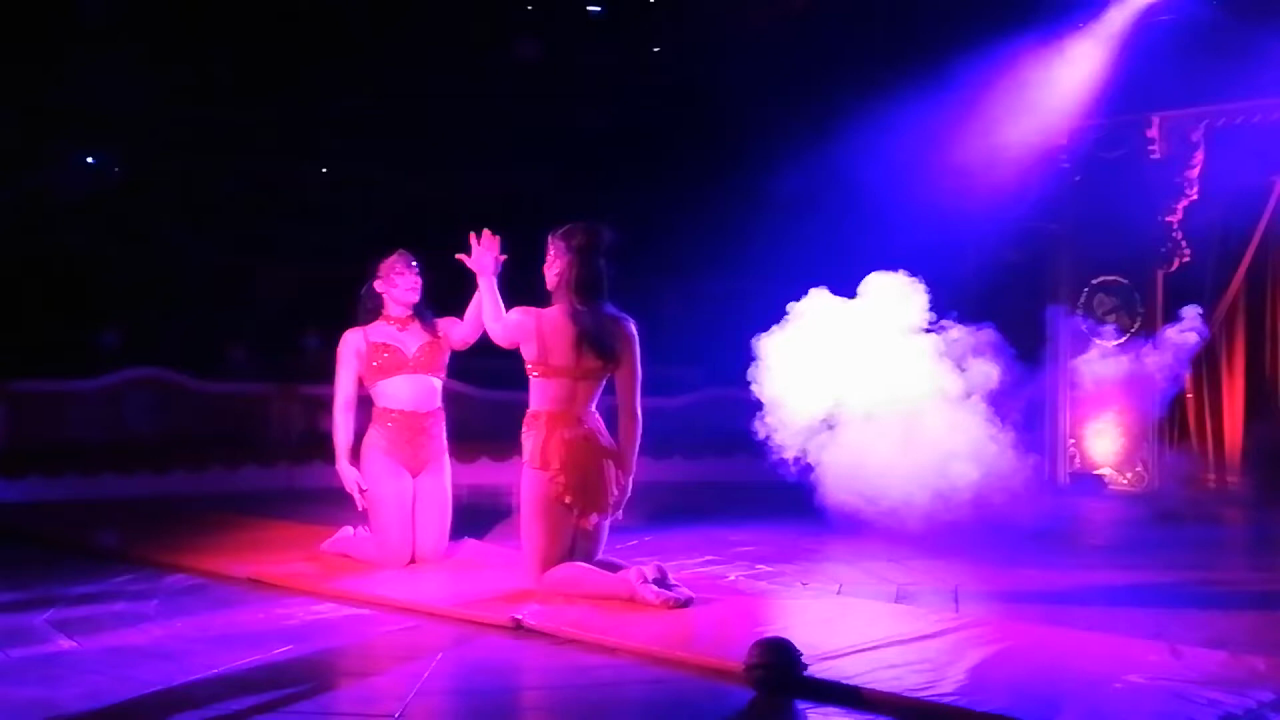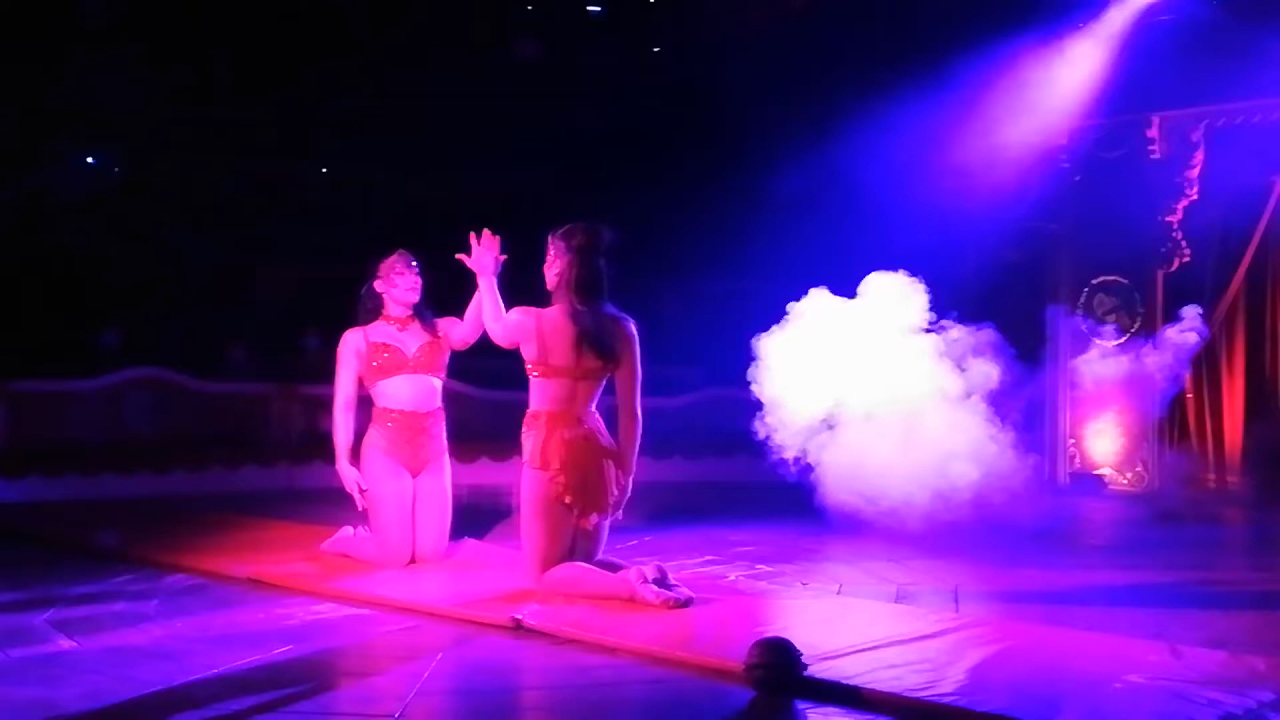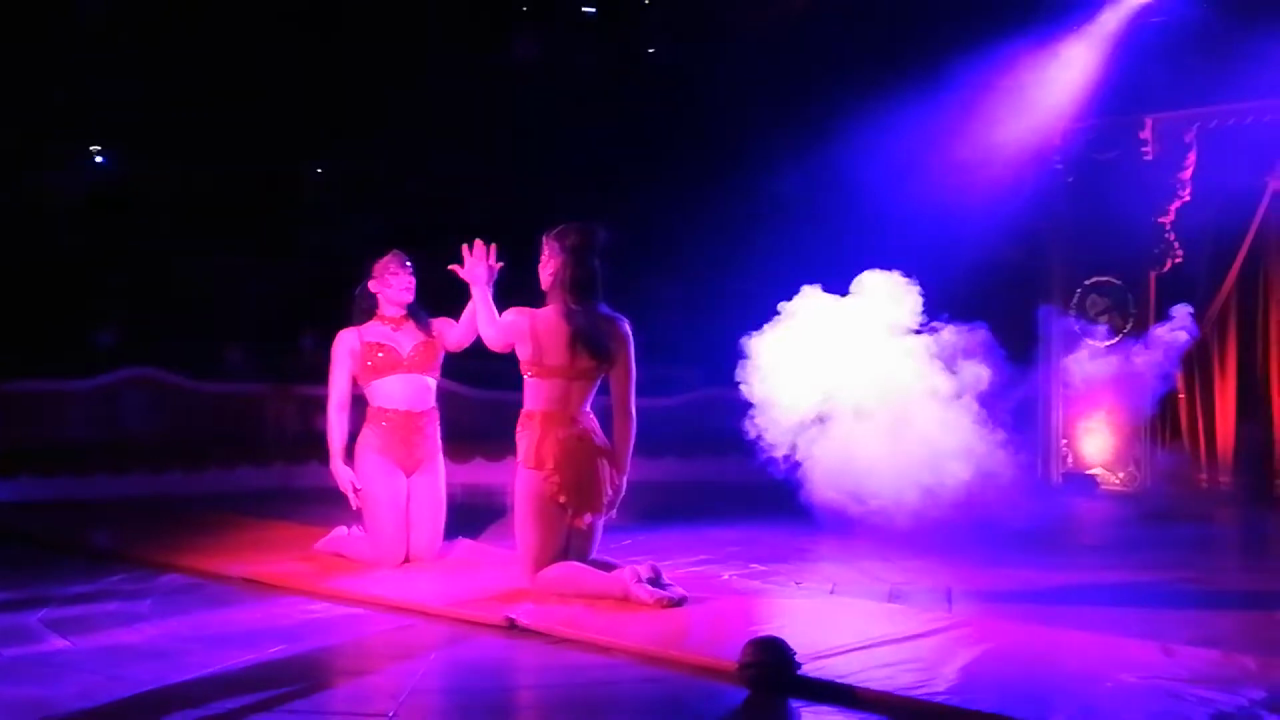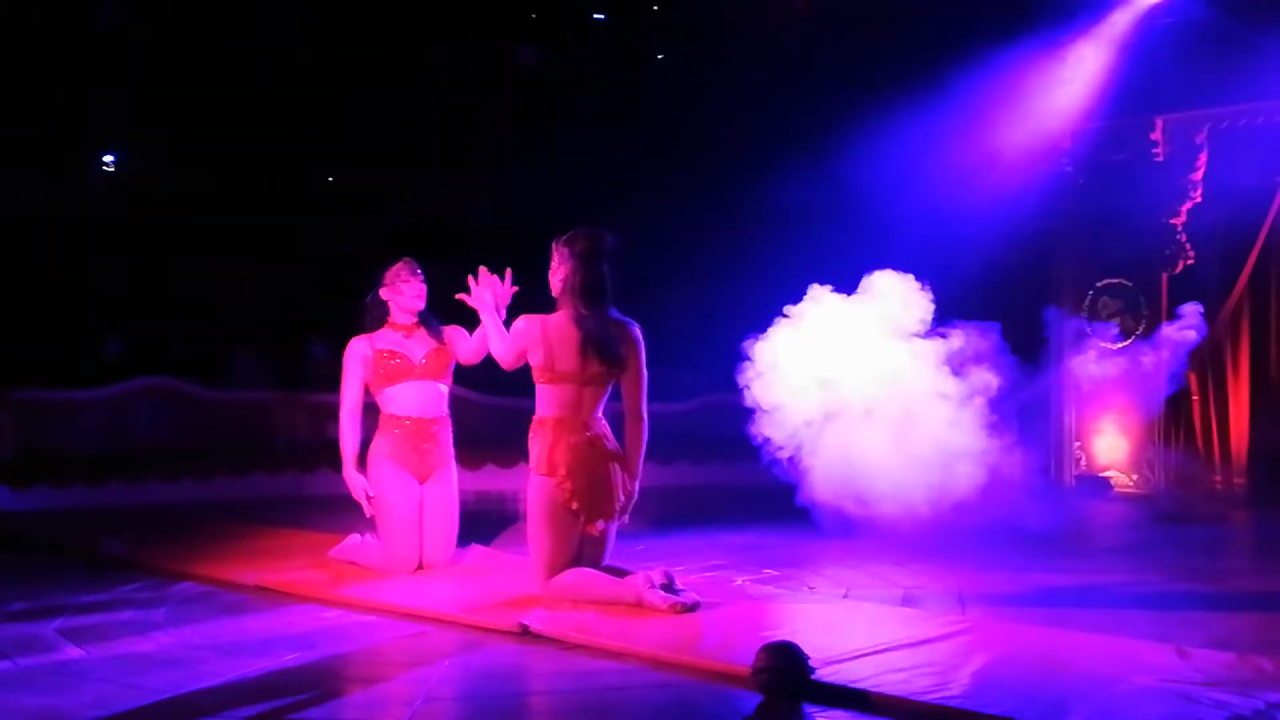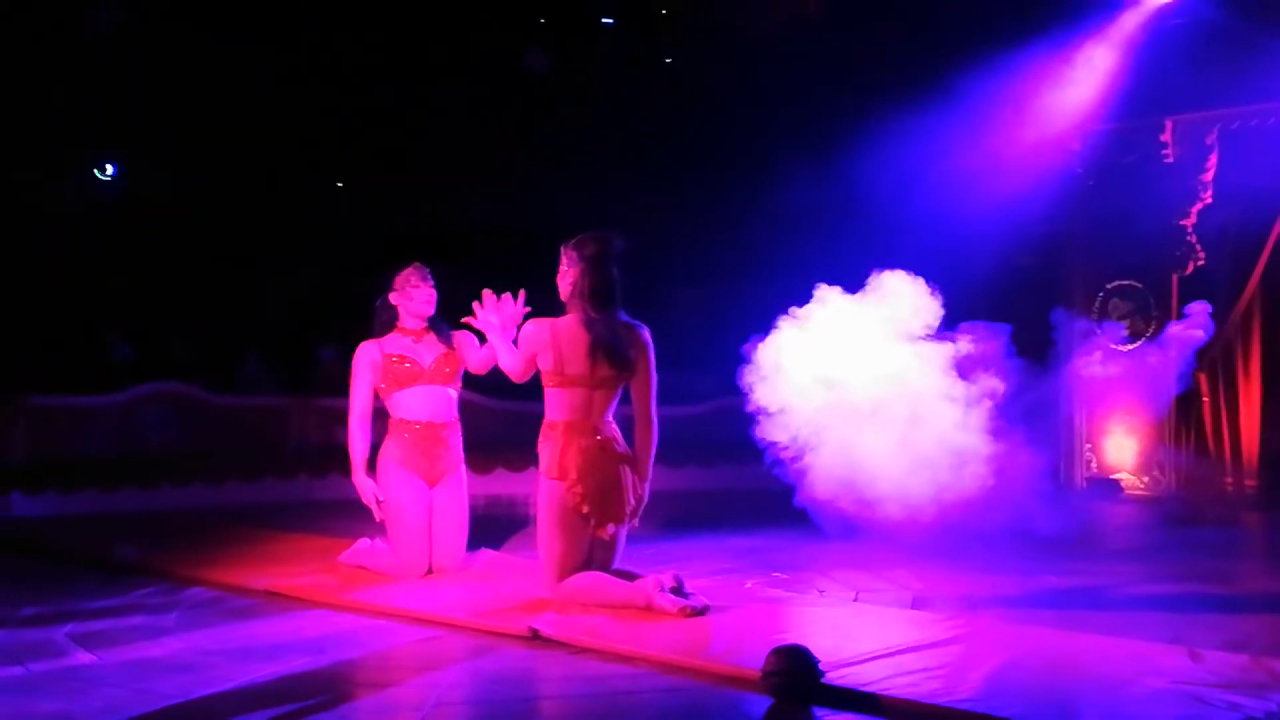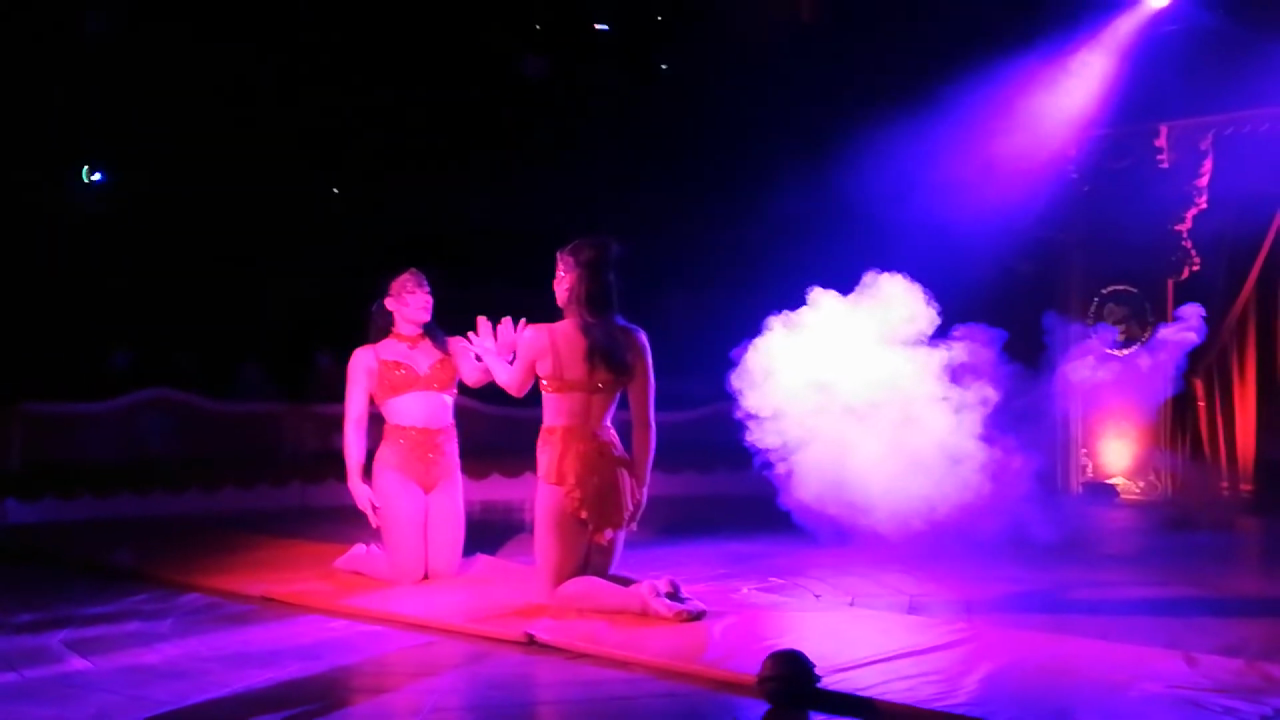
dt=0.2s
person 1, frame 1
left shoulder: (527, 320)
right shoulder: (621, 328)
left elbow: (498, 332)
right elbow: (631, 412)
left wrist: (486, 278)
right wrist: (625, 472)
left hip: (549, 452)
right hip: (597, 452)
left knee: (546, 572)
right knee: (584, 562)
left ankle: (629, 585)
right ankle: (645, 574)
person 1, frame 2
left shoulder: (527, 321)
right shoulder: (620, 328)
left elbow: (498, 332)
right elbow: (631, 413)
left wrist: (486, 277)
right wrist: (625, 473)
left hip: (549, 452)
right hip: (596, 452)
left knee: (546, 572)
right knee: (583, 562)
left ankle: (629, 586)
right ankle: (643, 575)
person 1, frame 3
left shoulder: (520, 321)
right shoulder: (615, 328)
left elbow: (493, 339)
right elbow: (625, 412)
left wrist: (480, 286)
right wrist: (619, 472)
left hip: (544, 452)
right hip: (591, 451)
left knee: (540, 572)
right knee: (578, 562)
left ankle: (622, 583)
right ankle: (636, 574)
person 1, frame 4
left shoulder: (531, 328)
right shoulder: (626, 333)
left elbow: (507, 358)
right elbow: (637, 417)
left wrist: (490, 314)
right wrist: (631, 477)
left hip: (555, 458)
right hip: (603, 457)
left knee: (553, 579)
right knee: (590, 568)
left ankle: (636, 591)
right ankle: (650, 580)
person 1, frame 5
left shoulder: (540, 331)
right shoulder: (635, 336)
left elbow: (517, 373)
right elbow: (647, 420)
left wrist: (497, 333)
right wrist: (641, 480)
left hip: (566, 463)
right hip: (613, 461)
left knee: (563, 583)
right knee: (600, 572)
left ankle: (645, 594)
right ankle: (660, 583)
person 1, frame 6
left shoulder: (538, 337)
right shoulder: (632, 340)
left elbow: (515, 386)
right elbow: (645, 424)
left wrist: (490, 353)
right wrist: (639, 484)
left hip: (564, 468)
right hip: (612, 467)
left knee: (559, 588)
right knee: (596, 577)
left ankle: (642, 599)
right ankle: (656, 589)
person 2, frame 1
left shoulder: (441, 328)
right shoulder: (357, 338)
left elbow: (467, 335)
right elbow: (343, 405)
right wrist: (343, 462)
left hip: (433, 448)
right hip: (385, 447)
left knee: (430, 553)
right knee: (395, 555)
left ankle: (376, 532)
right ankle: (348, 539)
person 2, frame 2
left shoulder: (440, 329)
right shoulder: (357, 338)
left elbow: (467, 335)
right elbow: (343, 405)
right wrist: (343, 462)
left hip: (432, 448)
right hip: (385, 447)
left knee: (430, 553)
right knee: (394, 556)
left ankle: (373, 532)
right ankle: (347, 539)
person 2, frame 3
left shoulder: (434, 329)
right shoulder: (351, 338)
left elbow: (462, 337)
right elbow: (337, 404)
right wrist: (338, 461)
left hip: (426, 447)
right hip: (377, 446)
left knee: (423, 552)
right knee: (388, 555)
left ankle: (364, 533)
right ankle: (341, 539)
person 2, frame 4
left shoulder: (449, 336)
right shoulder: (364, 346)
left elbow: (472, 353)
right elbow: (350, 413)
left wrist: (493, 314)
right wrist: (350, 469)
left hip: (440, 455)
right hip: (392, 454)
left knee: (438, 560)
right knee: (402, 562)
left ankle: (385, 539)
right ankle: (356, 546)
person 2, frame 5
left shoulder: (456, 342)
right shoulder: (372, 351)
left elbow: (479, 364)
right elbow: (359, 417)
right wrist: (359, 474)
left hip: (449, 458)
right hip: (400, 458)
left knee: (448, 565)
right knee: (410, 567)
left ankle: (396, 543)
right ankle: (363, 551)
person 2, frame 6
left shoulder: (454, 347)
right shoulder: (368, 357)
left elbow: (475, 377)
right elbow: (355, 423)
right wrist: (355, 480)
left hip: (446, 464)
right hip: (397, 464)
left knee: (445, 570)
right knee: (408, 572)
left ankle: (393, 550)
right ankle: (361, 557)
